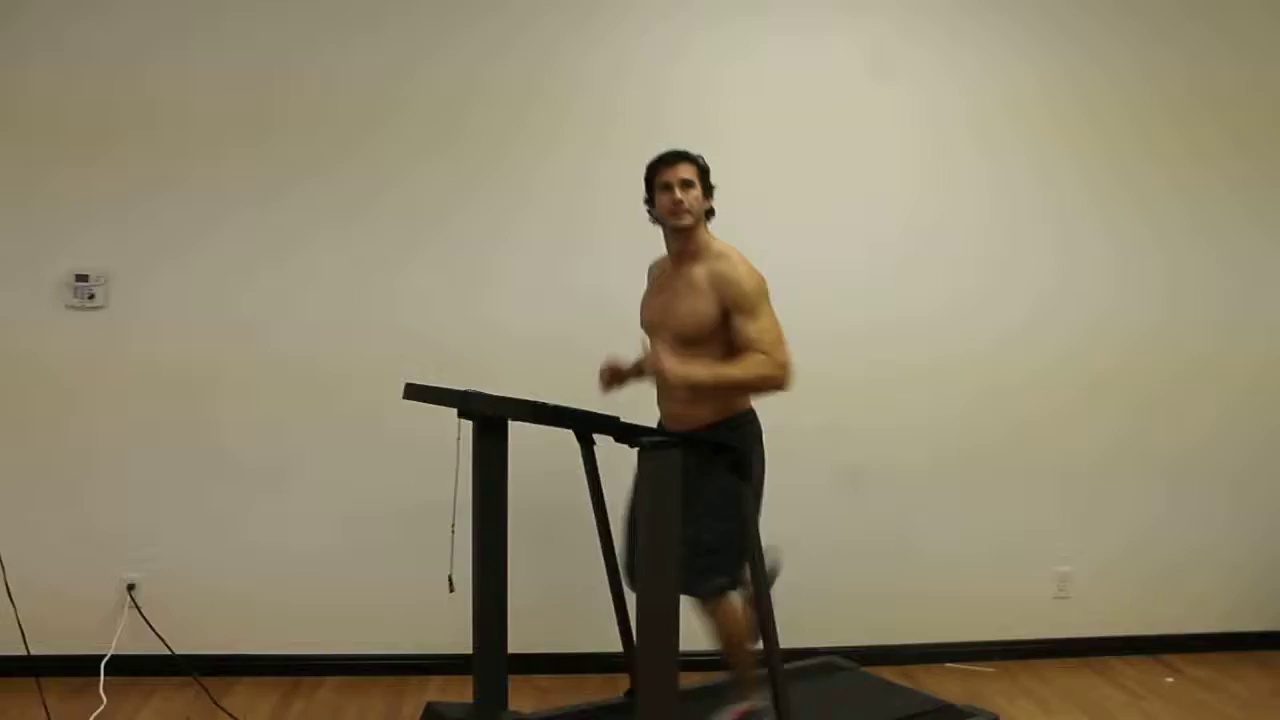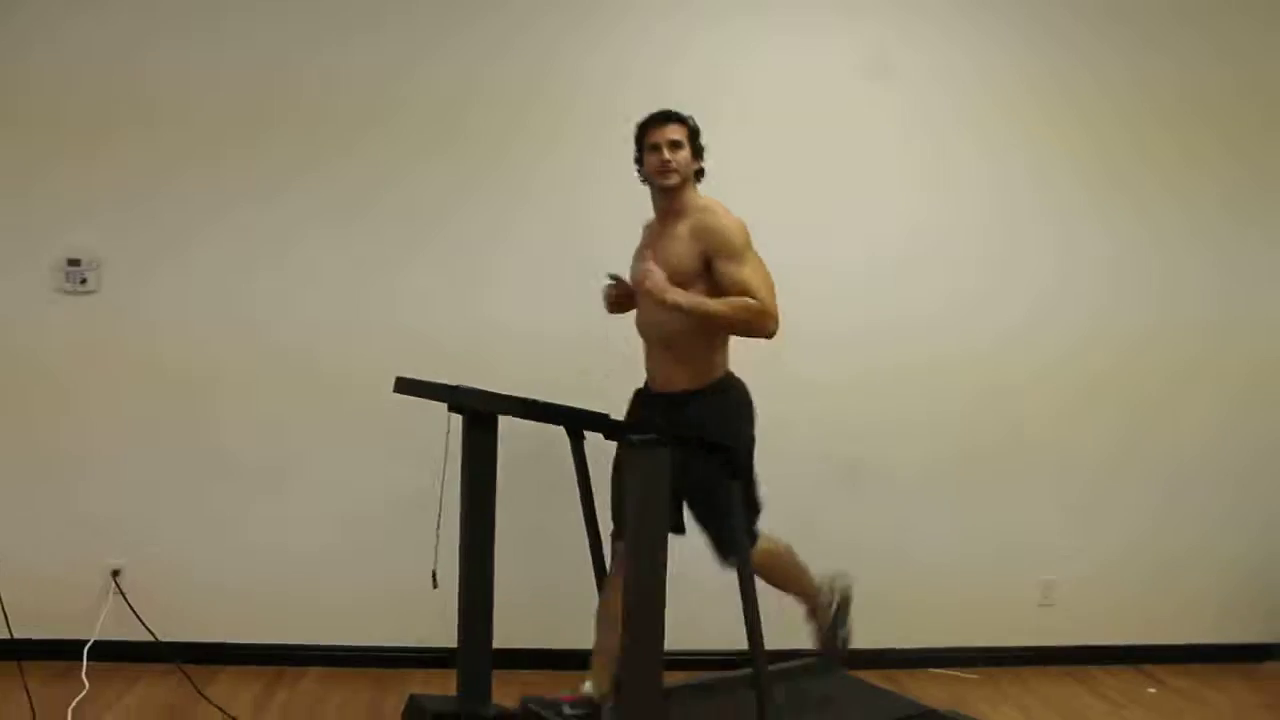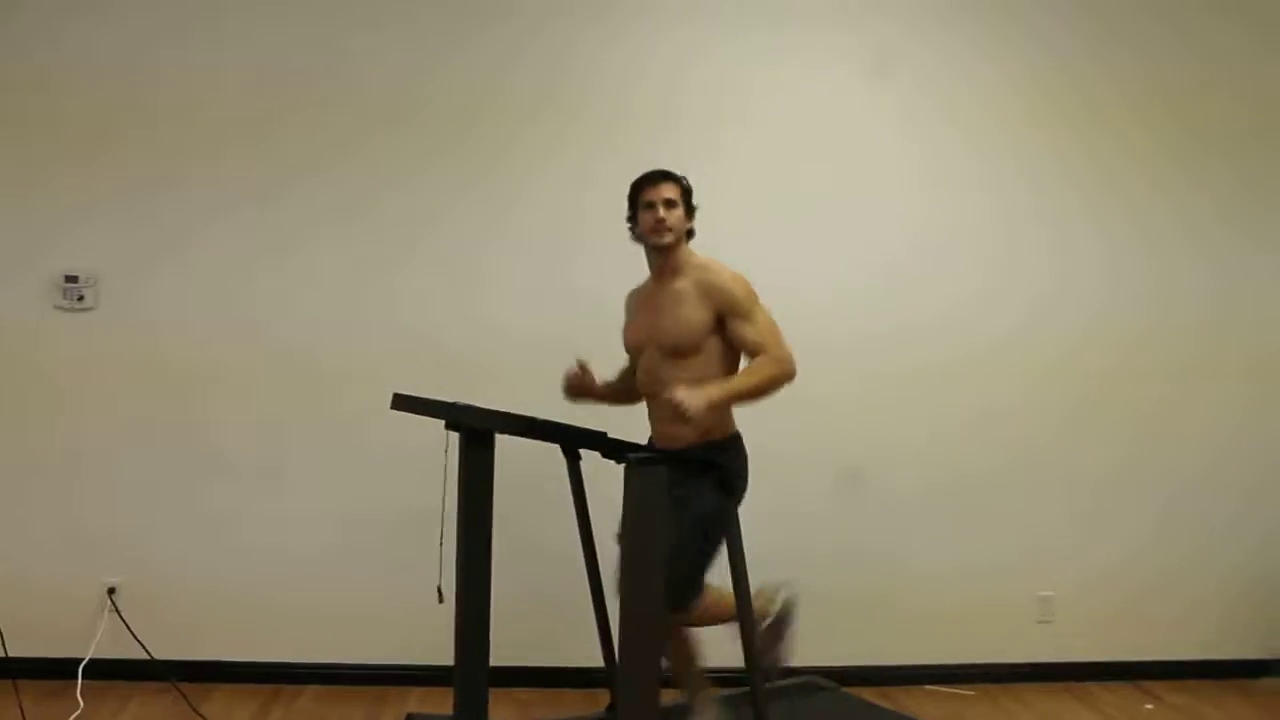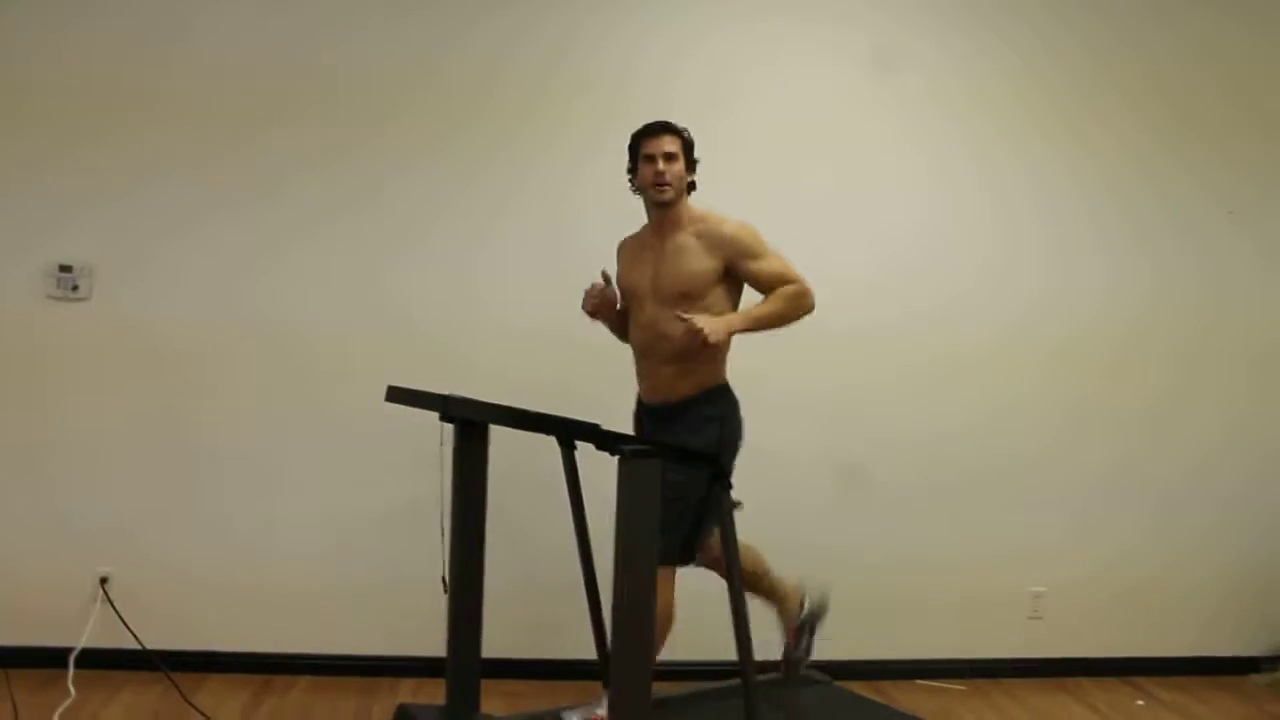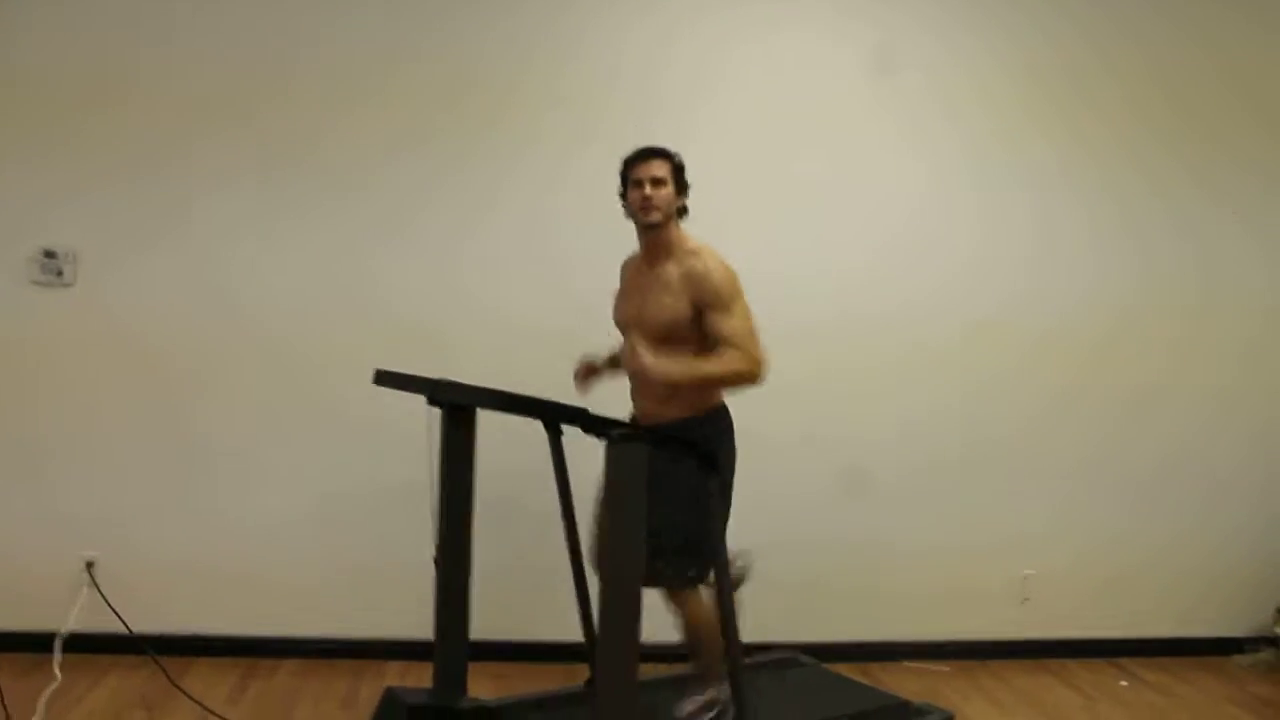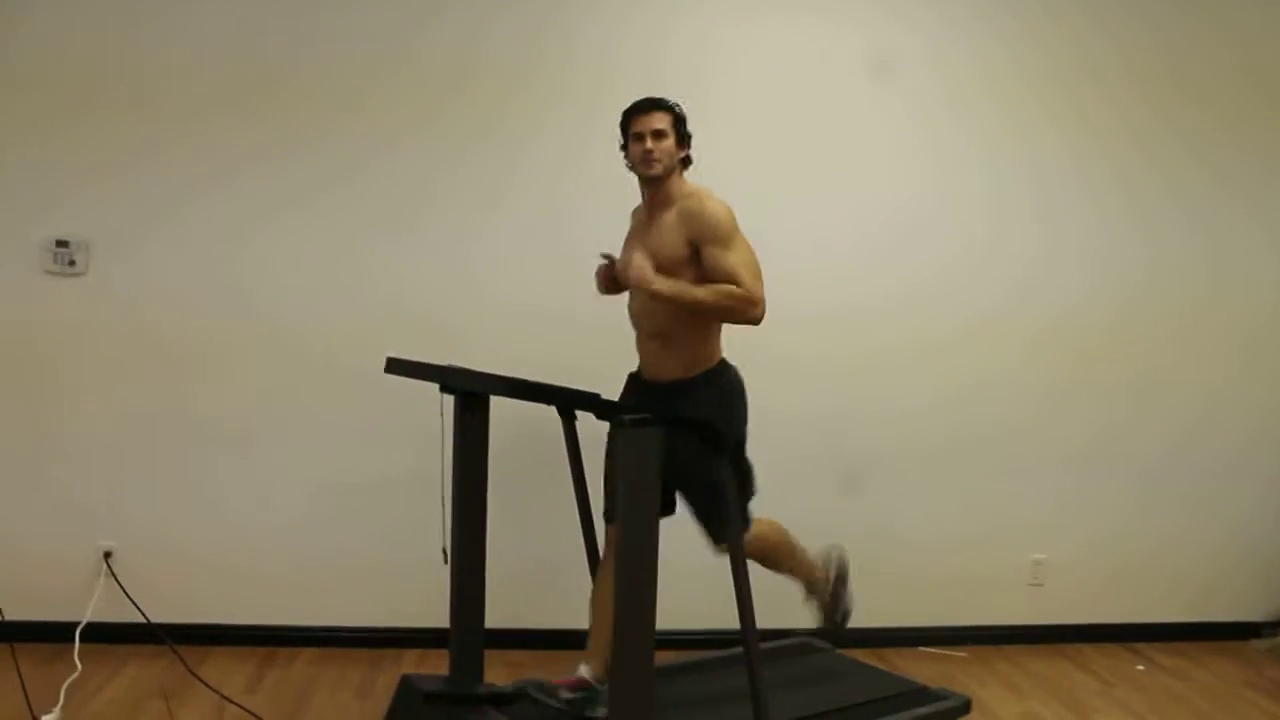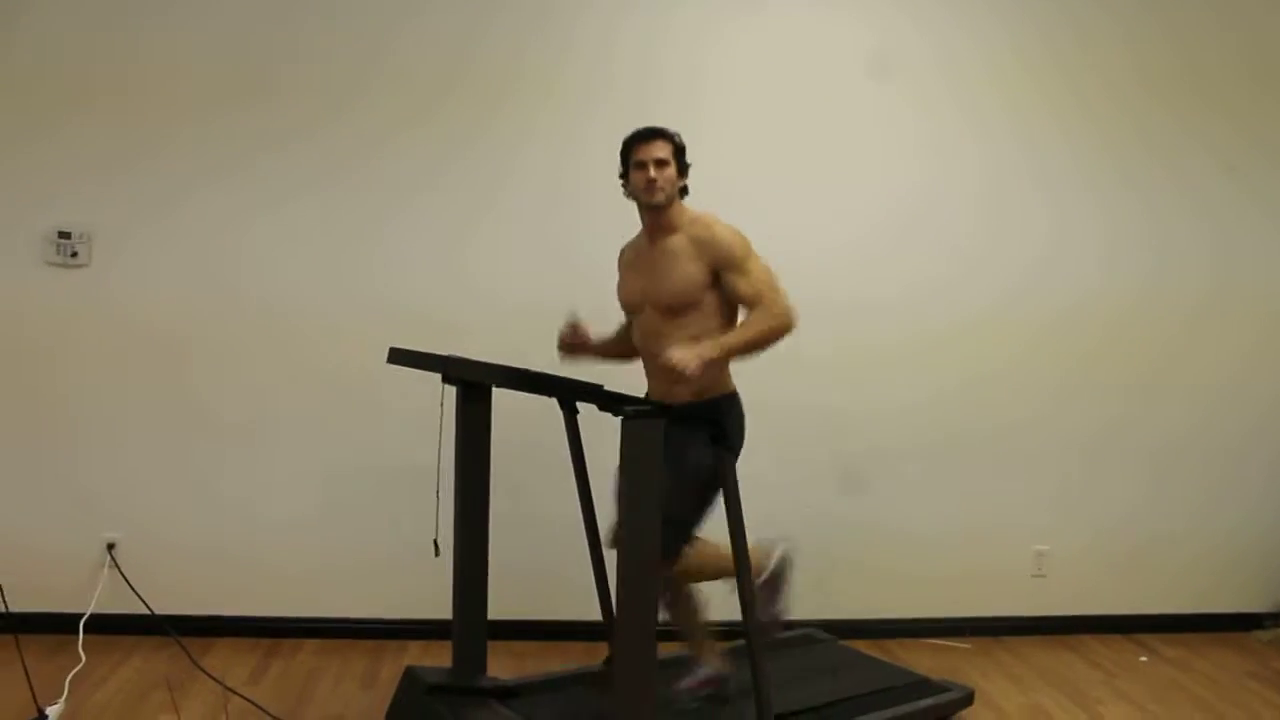
dt=0.2s
person 1, frame 1
left shoulder: (733, 276)
right shoulder: (658, 272)
left elbow: (776, 369)
left wrist: (688, 374)
right wrist: (633, 369)
left hip: (726, 445)
right hip: (669, 438)
left knee: (710, 590)
right ankle: (746, 573)
person 1, frame 2
left shoulder: (719, 226)
right shoulder: (652, 228)
left elbow: (764, 319)
left wrist: (671, 295)
right wrist: (634, 299)
left hip: (710, 411)
right hip: (654, 405)
left knee: (736, 546)
right knee: (628, 546)
left ankle: (824, 602)
right ankle: (598, 692)
person 1, frame 3
left shoulder: (718, 284)
right shoulder: (637, 300)
left elbow: (781, 363)
left wrist: (712, 396)
right wrist: (596, 390)
left hip: (710, 464)
right hip: (657, 460)
left knee: (658, 601)
right knee: (662, 598)
left ankle: (764, 608)
person 1, frame 4
left shoulder: (723, 236)
right shoulder: (629, 250)
left elbow: (800, 293)
left wrist: (725, 320)
right wrist: (605, 313)
left hip: (705, 418)
right hip: (652, 416)
left knee: (649, 556)
right knee: (696, 545)
right ankle: (796, 607)
person 1, frame 5
left shoulder: (707, 272)
right shoulder: (630, 269)
left elbow: (749, 365)
left wrist: (668, 372)
right wrist: (608, 364)
left hip: (696, 439)
right hip: (640, 434)
left knee: (678, 583)
right ankle: (718, 570)
person 1, frame 6
left shoulder: (707, 212)
right shoulder: (641, 216)
left elbow: (752, 304)
left wrist: (657, 285)
right wrist: (619, 282)
left hip: (704, 398)
right hip: (645, 391)
left knee: (730, 532)
right knee: (618, 534)
left ankle: (824, 574)
person 1, frame 7
left shoulder: (714, 239)
right shoulder: (629, 255)
left elbow: (779, 314)
left wrist: (706, 352)
right wrist: (590, 347)
left hip: (709, 418)
right knee: (662, 557)
left ankle: (761, 563)
right ankle: (711, 661)
